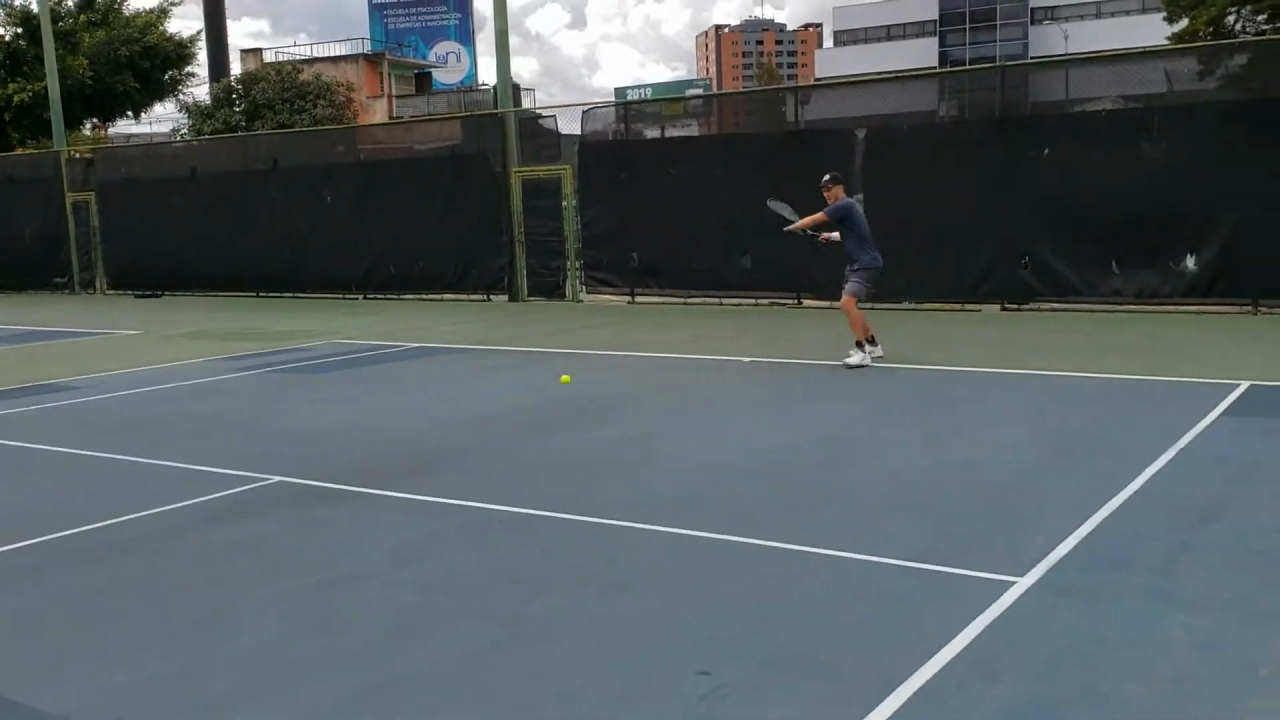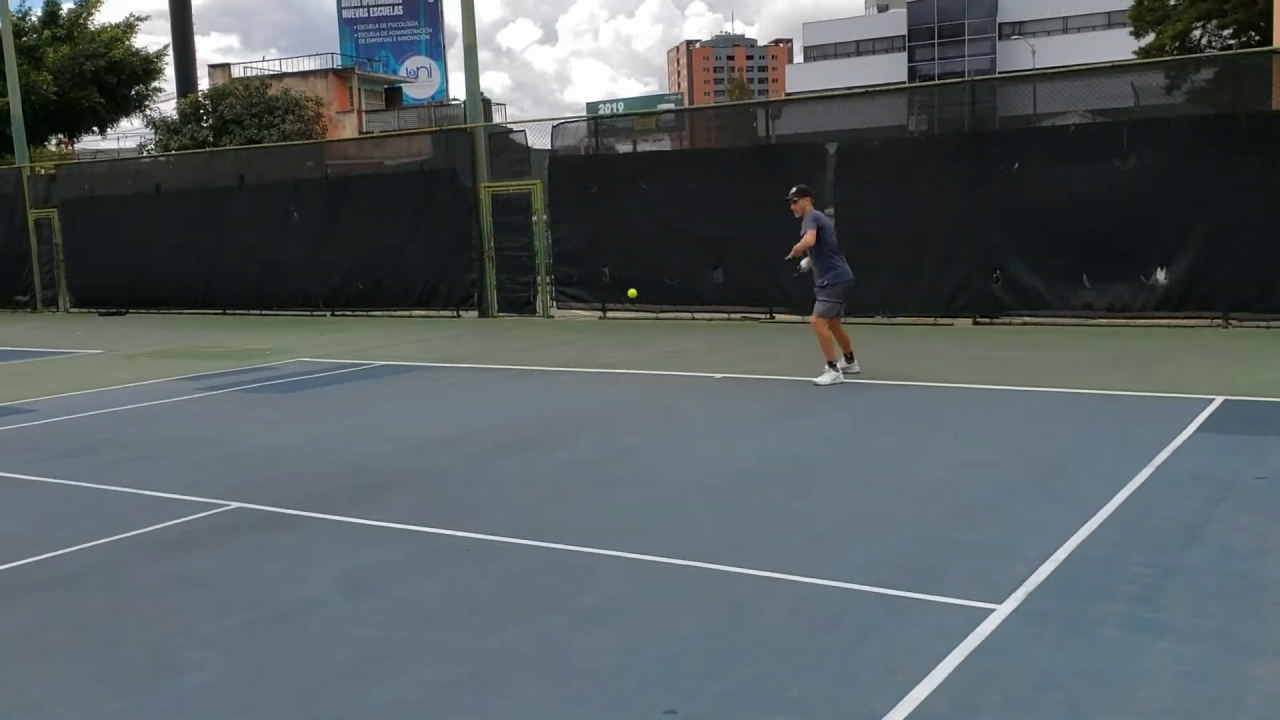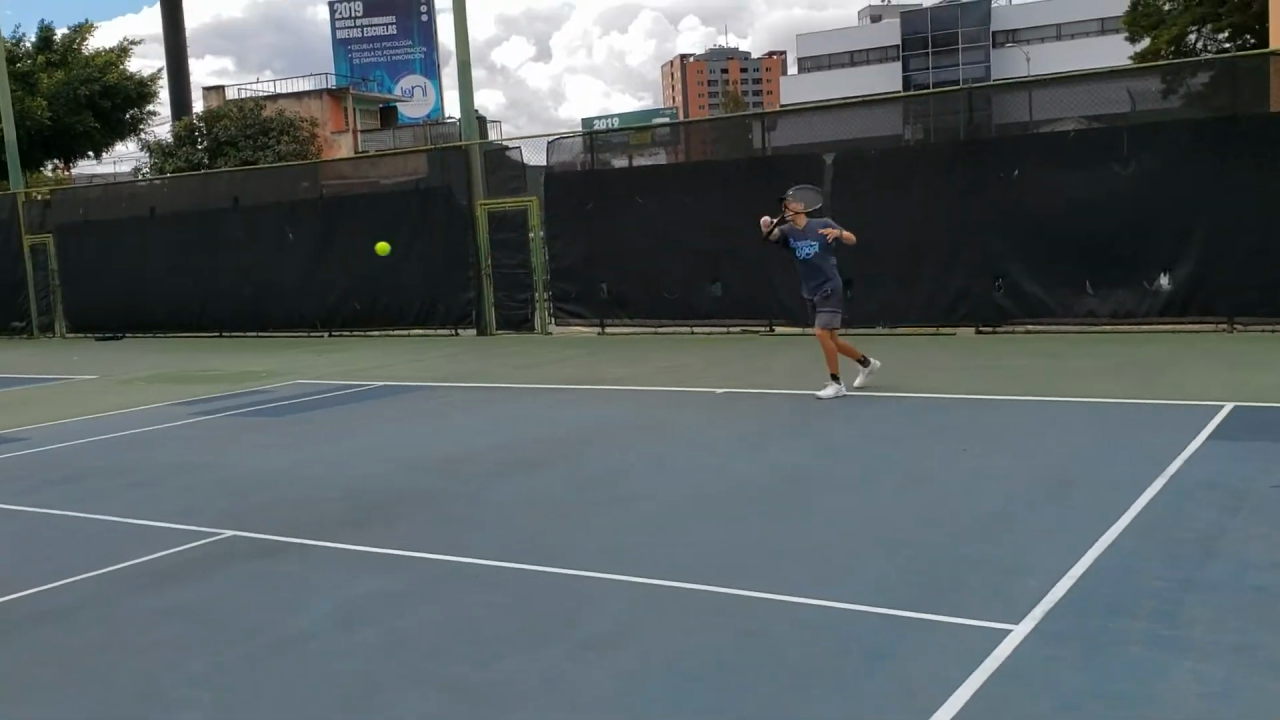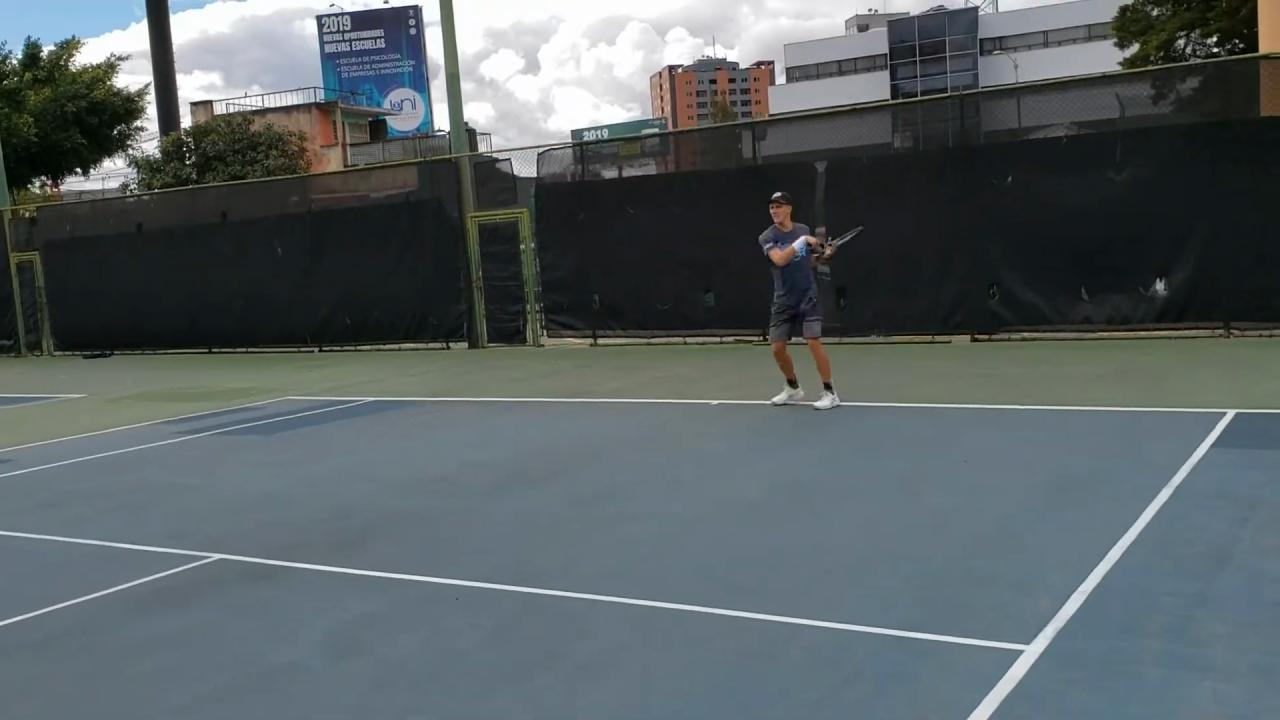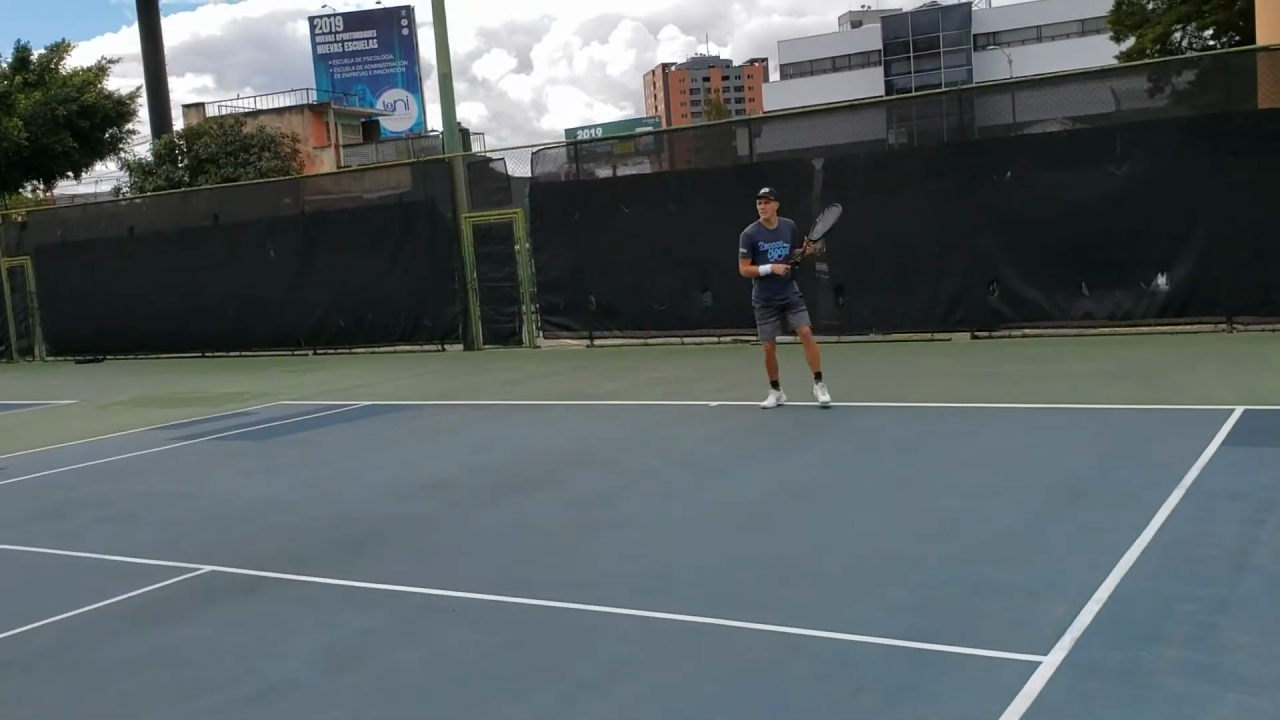
dt=0.3s
person 1, frame 1
left shoulder: (844, 205)
right shoulder: (844, 207)
left elbow: (812, 220)
left wrist: (793, 227)
right wrist: (831, 236)
left hip: (867, 264)
right hip: (858, 264)
left knee: (847, 303)
right knee: (850, 306)
left ankle: (861, 352)
right ankle: (873, 346)
person 1, frame 2
left shoulder: (811, 218)
right shoulder: (819, 219)
left elbow: (807, 242)
left wrist: (794, 252)
right wrist: (808, 261)
left hip: (835, 281)
right hip: (829, 281)
left knee: (817, 322)
right knee: (833, 324)
left ankle: (834, 370)
right ankle: (850, 360)
person 1, frame 3
left shoulder: (823, 224)
right shoulder: (785, 231)
left elbow: (852, 240)
right elbow: (771, 235)
left wrist: (838, 233)
right wrist: (765, 224)
left hip: (829, 289)
right hip: (810, 294)
left knee: (822, 333)
right knee: (829, 338)
left ankle: (836, 383)
right ankle: (867, 364)
person 1, frame 4
left shoulder: (804, 230)
right shoulder: (767, 236)
right elbow: (779, 260)
left wrist: (824, 254)
right wrist: (802, 242)
left hip: (808, 298)
right hip: (783, 302)
left knee: (814, 343)
right knee: (777, 348)
left ankle: (829, 393)
right ankle: (793, 388)
person 1, frame 5
left shoulder: (789, 226)
right shoulder: (749, 234)
right elbow: (744, 269)
left wrist: (804, 251)
right wrist: (771, 268)
left hip: (790, 294)
right hip: (764, 300)
left knee: (806, 333)
right knee: (769, 347)
left ankle: (819, 384)
right ankle: (776, 392)
